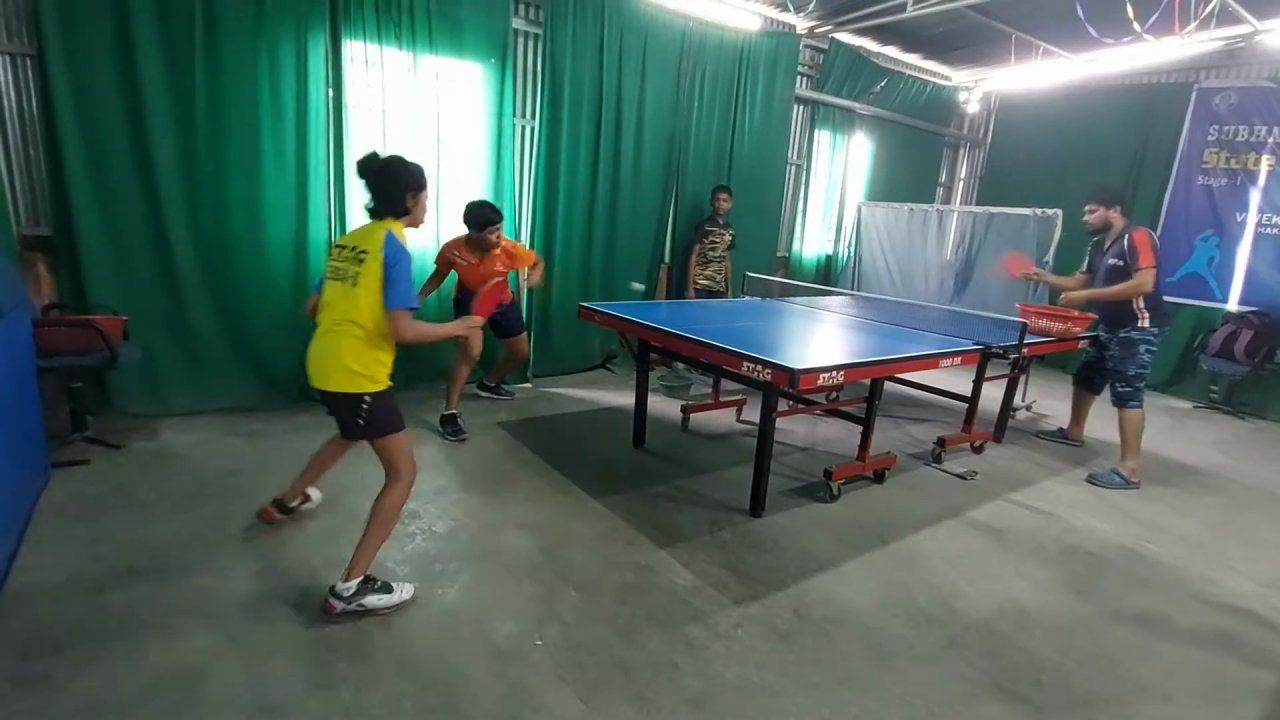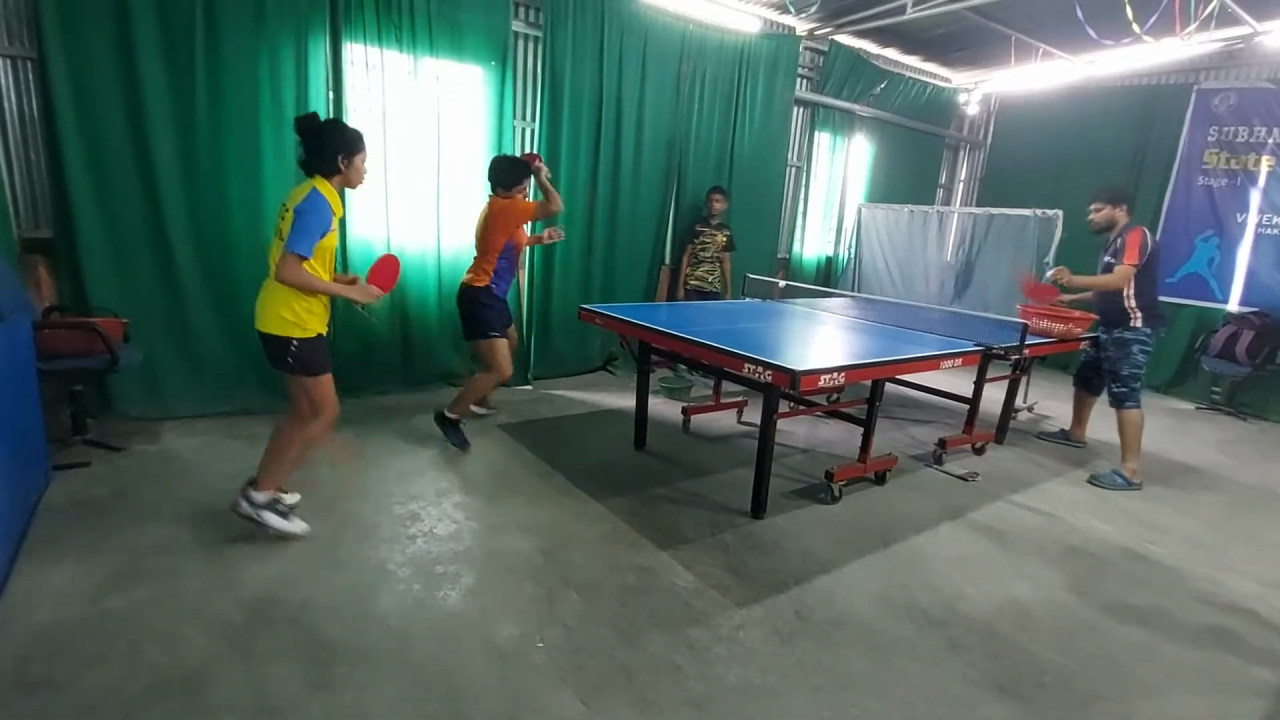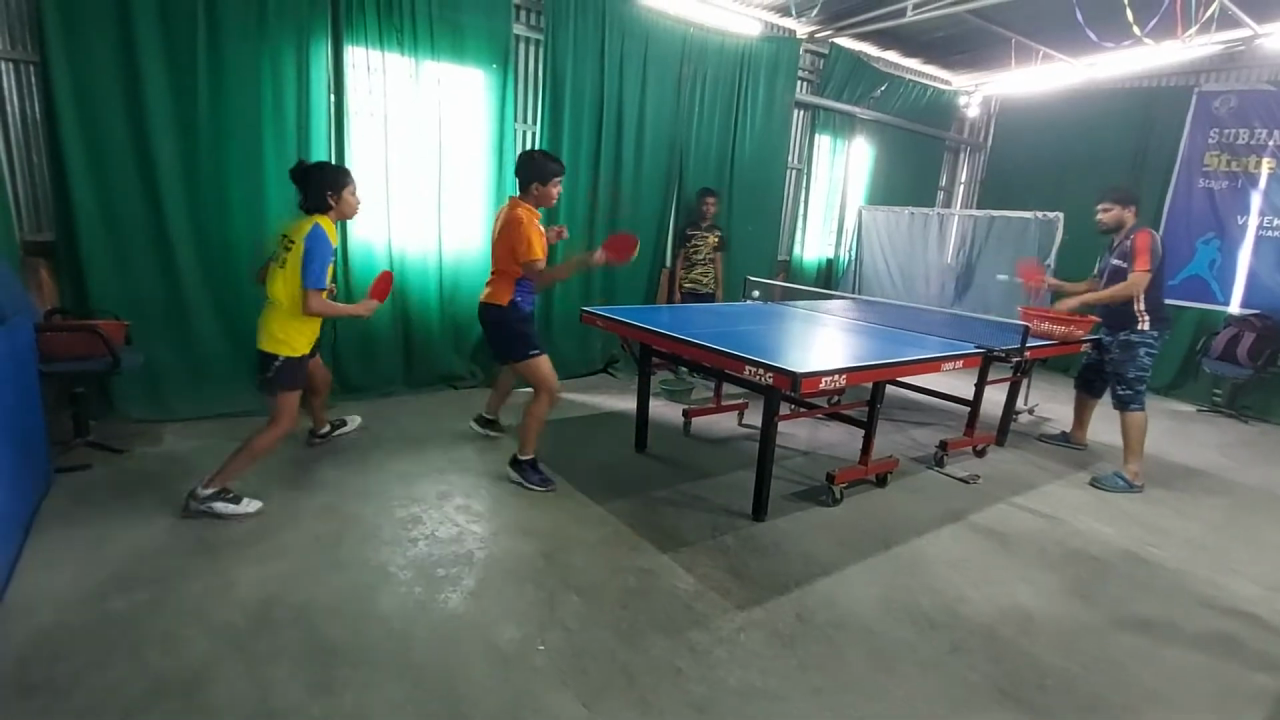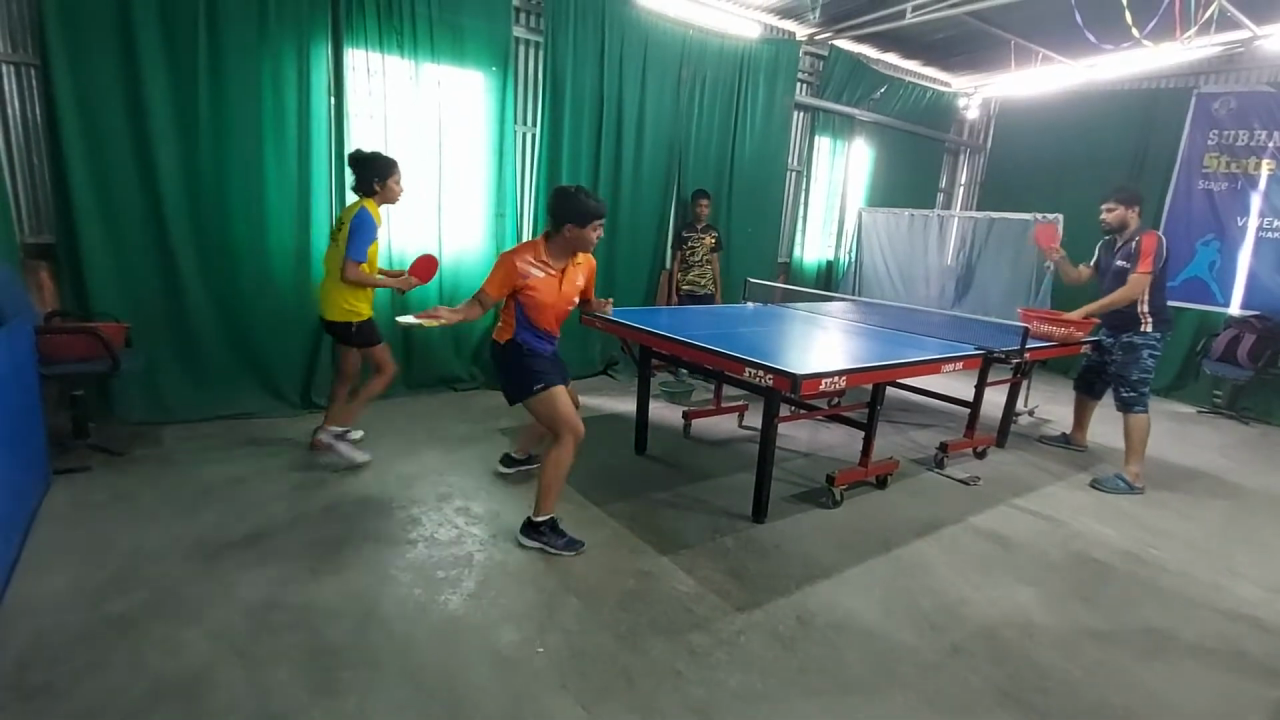
dt=0.3s
person 1, frame 1
left shoulder: (351, 241)
right shoulder: (395, 250)
left elbow: (314, 309)
right elbow: (400, 329)
right wrist: (454, 329)
left hip: (325, 365)
right hip: (359, 376)
left knee: (346, 436)
right knee: (402, 473)
left ankle: (287, 501)
right ankle: (351, 587)
person 1, frame 2
left shoulder: (307, 194)
right shoulder: (318, 203)
right elbow: (287, 272)
left wrist: (334, 279)
right wrist: (349, 292)
left hip: (282, 320)
right hip: (294, 324)
left knee: (302, 407)
right knee: (324, 414)
left ankle: (265, 487)
right ankle: (261, 495)
person 1, frame 3
left shoulder: (297, 229)
right shoulder: (319, 239)
left elbow: (263, 274)
right elbow: (313, 304)
right wrist: (357, 309)
left hip: (290, 336)
right hip: (285, 343)
left knee: (322, 379)
right knee: (282, 423)
left ankle: (321, 428)
right ankle: (208, 493)
person 1, frame 4
left shoulder: (355, 212)
right shoulder: (365, 219)
right elbow: (349, 274)
left wrist: (387, 272)
right wrist: (395, 283)
left hip: (336, 306)
right hip: (348, 310)
left knee: (348, 370)
right knee: (387, 369)
left ankle: (330, 428)
right ankle: (333, 429)
person 2, frame 1
left shoulder: (508, 247)
right shoulder: (452, 250)
left elbow: (537, 261)
right elbow: (437, 278)
left wrist: (535, 277)
right wrist: (418, 296)
left hip: (503, 304)
right hip: (470, 304)
left knee: (520, 354)
right knee: (470, 352)
left ankle: (489, 384)
right ankle: (449, 414)
person 2, frame 2
left shoulder: (497, 209)
right shoulder: (505, 209)
right elbow: (555, 208)
left wrist: (540, 238)
right wrist: (543, 179)
left hip: (492, 293)
right hip: (481, 296)
left knee: (508, 346)
right knee: (502, 370)
left ankle: (476, 397)
right ankle: (451, 416)
person 2, frame 3
left shoulder: (510, 211)
right shoulder: (523, 223)
right elbow: (540, 277)
left wrist: (550, 240)
right wrist: (585, 261)
left hip: (506, 308)
right hip: (506, 312)
left knee: (518, 367)
right knee: (549, 389)
left ankle: (487, 418)
right ankle: (523, 461)
person 2, frame 4
left shoulder: (585, 263)
right shoulder: (518, 262)
left elbow: (585, 303)
right elbow: (480, 303)
left wrist: (599, 307)
right wrist: (455, 314)
left hip: (546, 350)
right hip: (519, 353)
left knee: (568, 407)
right knee: (571, 431)
left ankle: (516, 456)
right ankle: (539, 524)
person 3, frame 1
left shoulder: (1138, 237)
right shoulder: (1098, 245)
left elbow: (1143, 284)
right elbow: (1078, 281)
left wrist: (1087, 296)
right wrist: (1043, 276)
left hip: (1138, 329)
right hip: (1110, 328)
left knee: (1127, 394)
right knee: (1085, 378)
left ankle: (1128, 471)
right ankle: (1074, 431)
person 3, frame 2
left shoulder: (1136, 236)
right shoulder: (1112, 241)
left elbow: (1119, 281)
left wrist: (1073, 280)
right wrist: (1073, 297)
left hip: (1134, 329)
right hip: (1109, 327)
left knee: (1124, 394)
right knee: (1086, 379)
left ankle: (1130, 471)
right ankle: (1076, 432)
person 3, frame 3
left shoulder: (1144, 240)
right shoulder: (1111, 246)
left elbow: (1134, 287)
right elbow: (1096, 285)
left wrist: (1080, 300)
right wrist: (1059, 286)
left hip: (1138, 332)
right hip: (1110, 330)
left knee: (1129, 398)
right knee: (1087, 382)
left ankle: (1132, 473)
right ankle: (1077, 434)
person 3, frame 4
left shoulder: (1149, 241)
right shoulder: (1107, 245)
left elbow: (1133, 290)
right elbow: (1078, 278)
left wrist: (1083, 312)
right wrist: (1061, 260)
left hip: (1140, 334)
right hip: (1110, 331)
left knee: (1132, 400)
right knee: (1087, 383)
left ankle: (1133, 475)
right ankle: (1077, 436)
